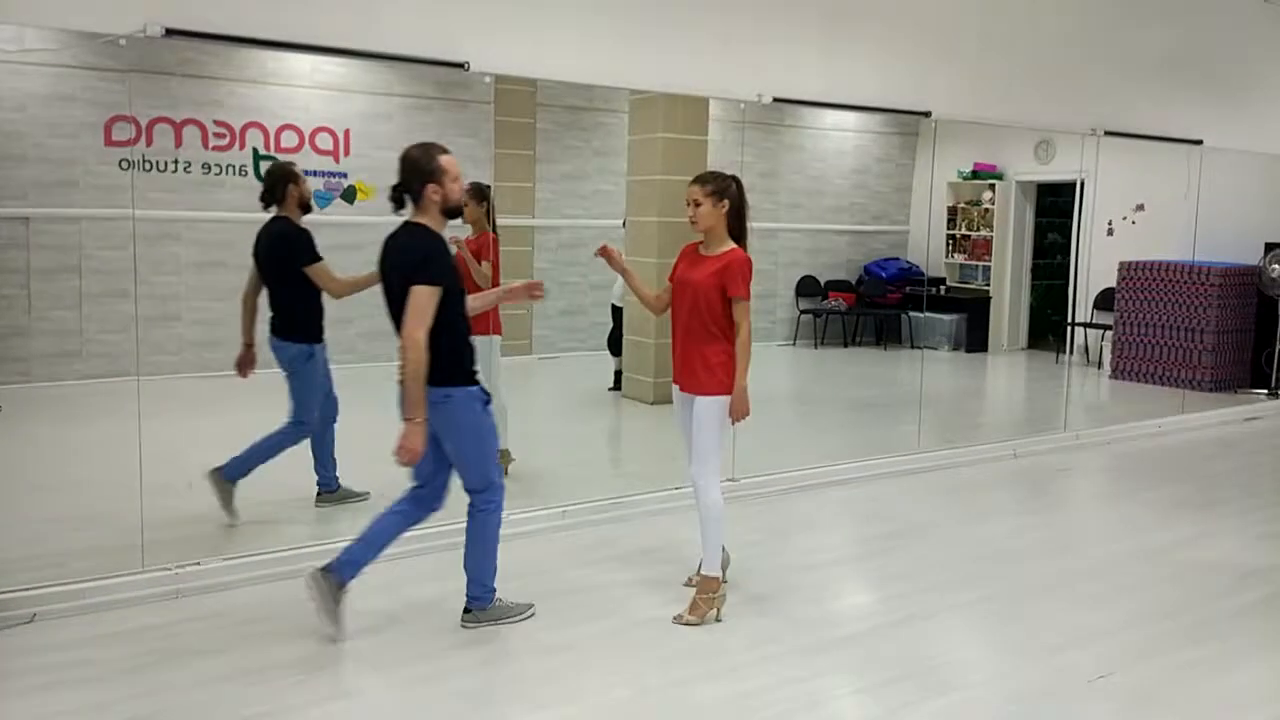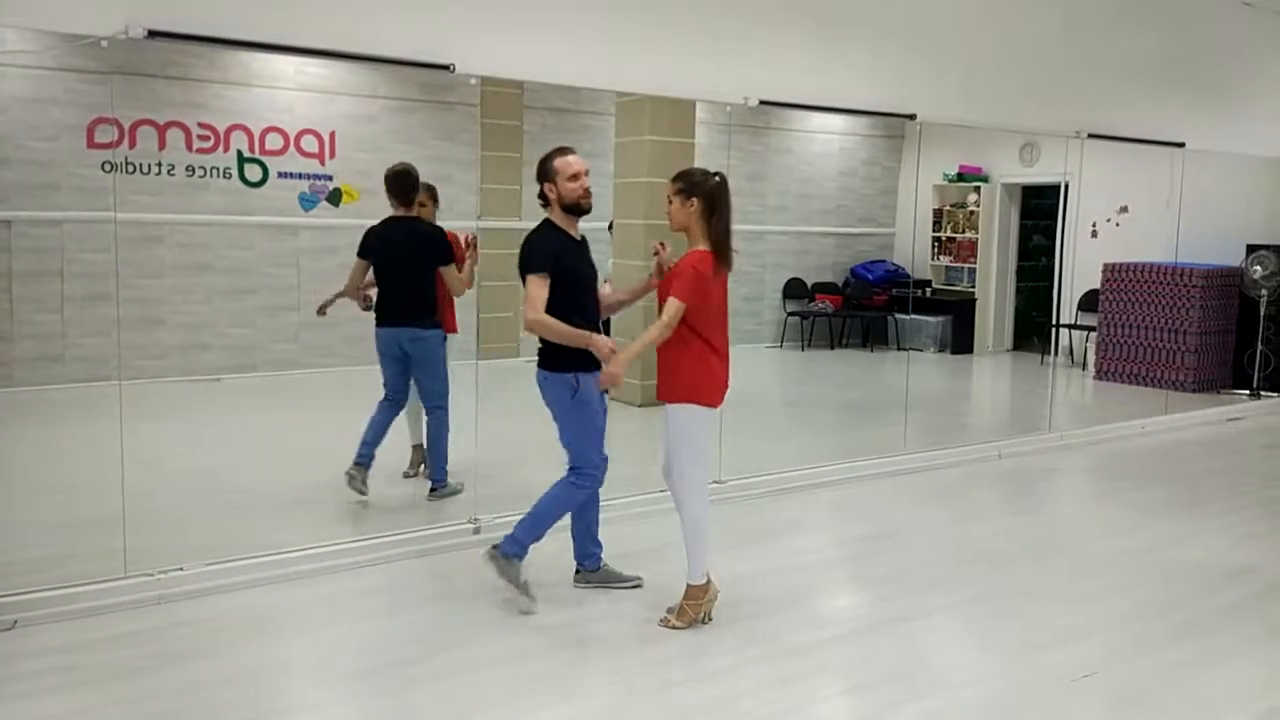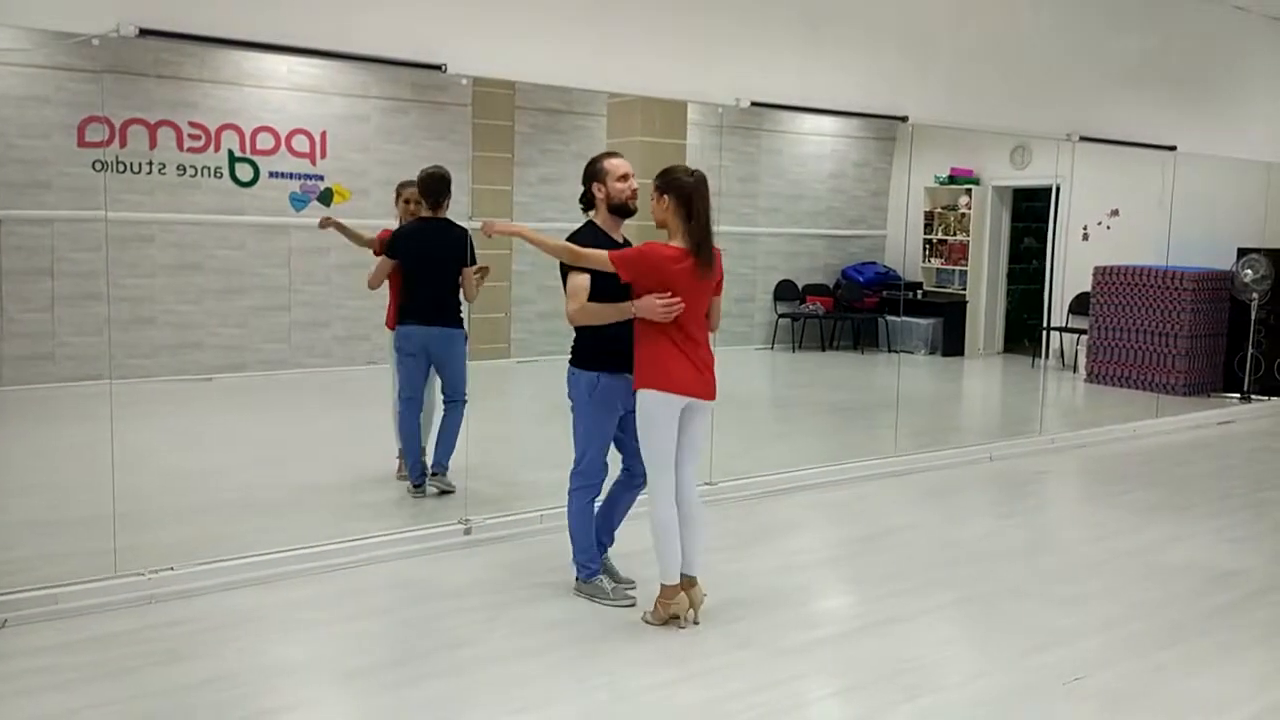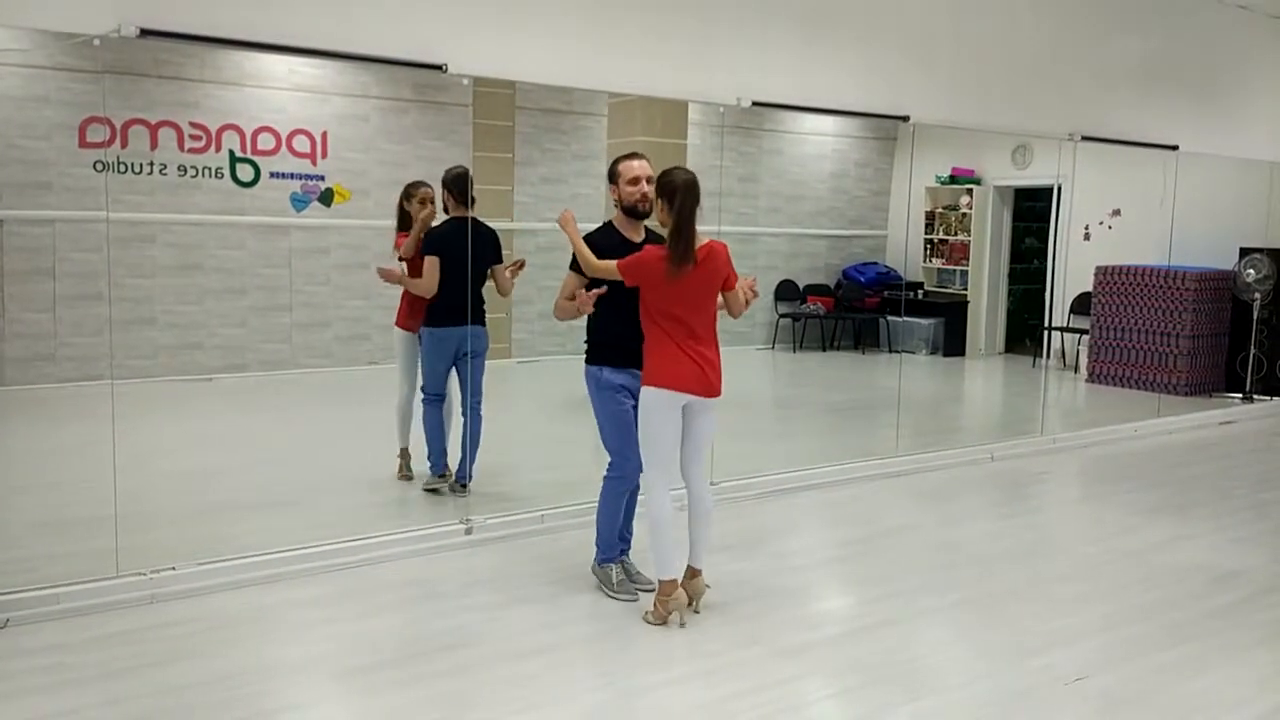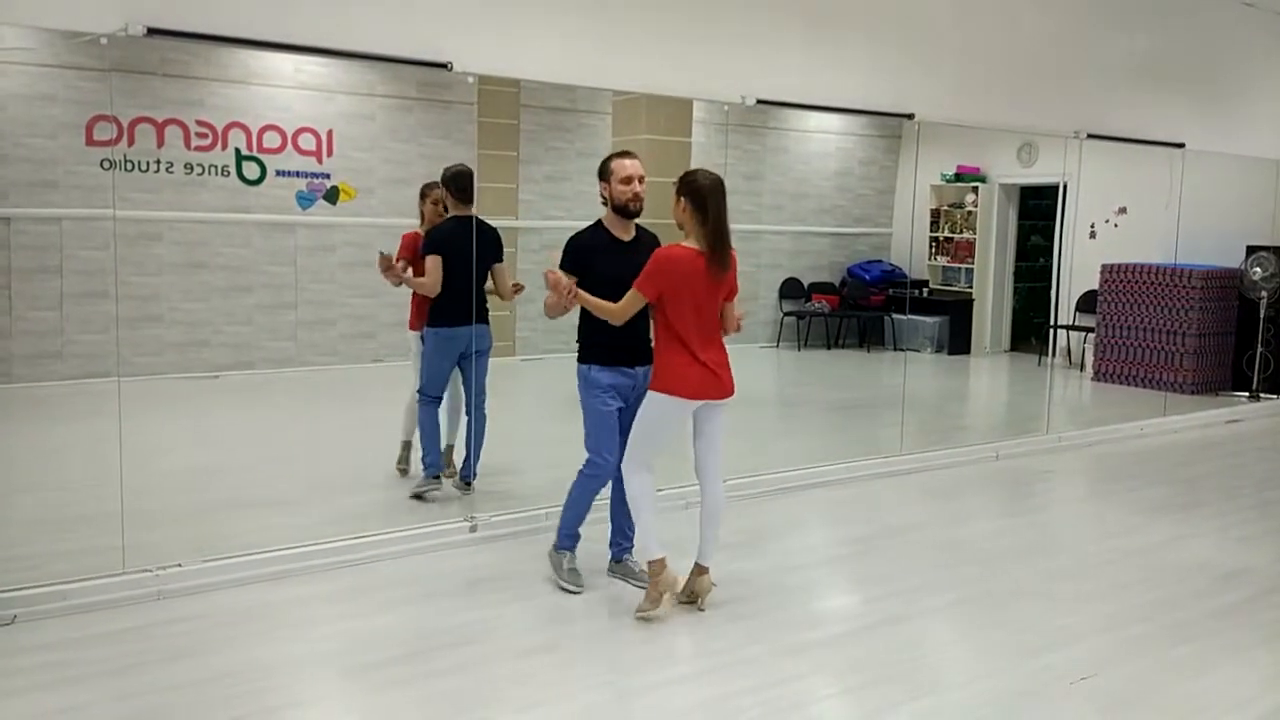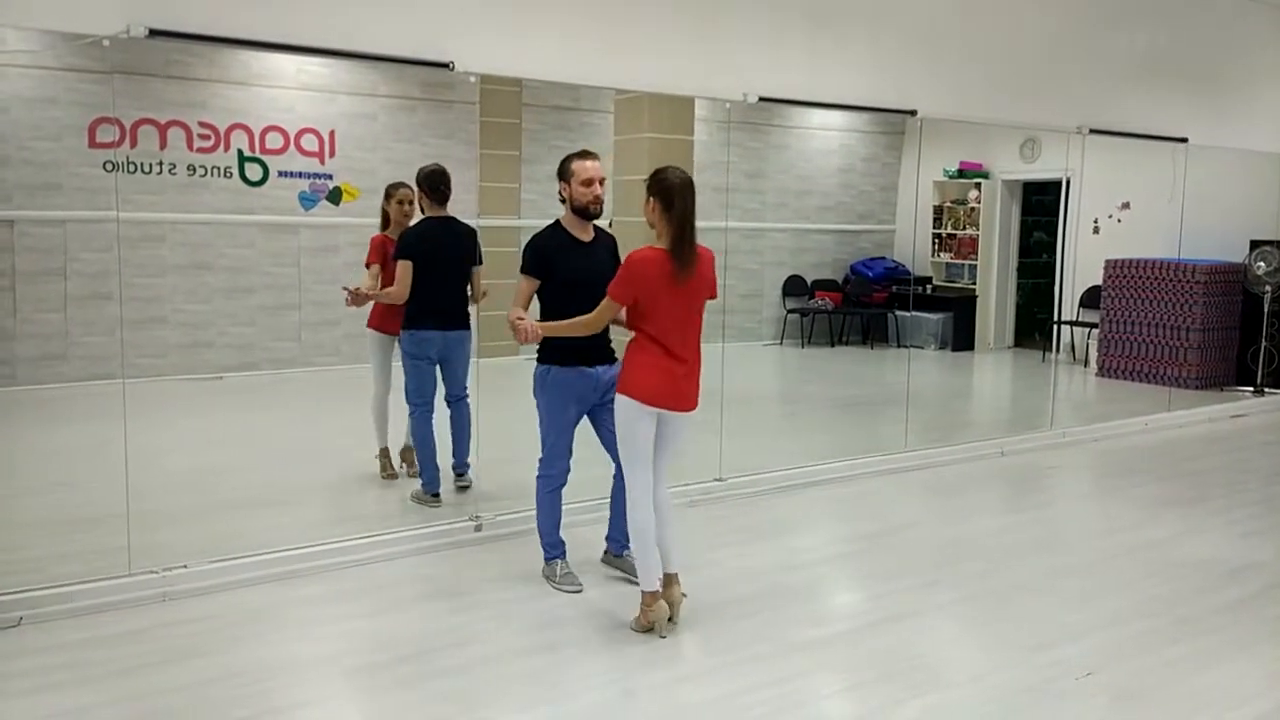
dt=0.7s
person 1, frame 1
left shoulder: (735, 261)
right shoulder: (688, 254)
left elbow: (743, 328)
right elbow: (659, 305)
left wrist: (740, 386)
right wrist: (622, 270)
left hip: (715, 381)
right hip: (685, 378)
left knee: (704, 476)
right knee: (699, 472)
left ankle: (712, 585)
right ankle: (715, 552)
person 1, frame 2
left shoulder: (696, 264)
right shoulder: (711, 258)
left elbow: (667, 322)
left wrist: (622, 358)
right wrist: (666, 275)
left hip: (691, 387)
right hip: (693, 384)
left knee: (690, 485)
right knee: (678, 479)
left ankle: (697, 591)
right ankle: (700, 581)
person 1, frame 3
left shoulder: (650, 258)
right shoulder: (712, 258)
left elbow: (574, 256)
left wrist: (515, 229)
left hip: (660, 385)
right hip: (701, 386)
left knee: (661, 486)
right knee: (686, 484)
left ankle: (670, 592)
right ankle: (690, 582)
person 1, frame 4
left shoulder: (651, 260)
right shoulder: (717, 253)
left elbow: (593, 268)
right elbow: (736, 309)
left wrist: (570, 230)
right wrist: (747, 290)
left hip: (663, 382)
right hip: (706, 382)
left knee: (656, 482)
right knee: (696, 477)
left ankle: (668, 588)
right ankle: (694, 575)
person 1, frame 5
left shoulder: (667, 259)
right shoulder: (727, 260)
left elbow: (618, 315)
right elbow: (728, 324)
left wrist: (571, 290)
left hip: (673, 383)
right hip: (716, 382)
left knee: (634, 468)
right knee: (711, 476)
left ankle: (657, 567)
right ankle: (701, 573)
person 1, frame 6
left shoulder: (639, 262)
right shoulder: (705, 260)
left elbow: (594, 324)
left wrist: (540, 328)
left hip: (640, 385)
right hip: (683, 388)
left knee: (638, 490)
right knee: (657, 484)
left ankle: (652, 599)
right ankle: (670, 582)
person 2, frame 1
left shoulder: (401, 241)
right shoulder: (428, 248)
right elbow: (415, 339)
left wrist: (505, 296)
right wrist: (414, 419)
left hip: (431, 393)
right hip: (452, 395)
left knee: (425, 494)
right knee: (487, 492)
left ankle: (337, 574)
right ankle: (480, 603)
person 2, frame 2
left shoulder: (577, 240)
right shoulder: (543, 243)
left elbow: (596, 305)
right elbow: (534, 317)
left wrist: (649, 285)
right wrist: (592, 341)
left hip: (586, 375)
right hip: (565, 376)
left knee: (591, 469)
right knee: (585, 473)
left ankle: (589, 565)
right ankle: (510, 550)
person 2, frame 3
left shoulder: (625, 246)
right shoulder: (583, 243)
right elbow: (577, 312)
left wrist: (659, 309)
right wrist: (636, 308)
left hip: (630, 377)
right hip: (594, 378)
left knee: (639, 471)
right knee: (589, 476)
left ankle: (597, 551)
right ankle: (587, 573)
person 2, frame 4
left shoulder: (659, 245)
right shoulder: (596, 243)
right elbow: (560, 307)
right wrist: (581, 304)
left hip: (646, 371)
right hip: (608, 372)
left knee: (632, 469)
right knee: (625, 465)
left ankle: (621, 555)
right ankle: (605, 560)
person 2, frame 5
left shoulder: (650, 243)
right shoulder: (584, 243)
right elbow: (552, 308)
right wrist: (561, 298)
left hip: (643, 371)
right hip: (600, 372)
right knee: (601, 463)
left ankle: (621, 555)
right ankle: (563, 547)
person 2, frame 6
left shoulder: (607, 244)
right shoulder: (543, 245)
right elbow: (519, 308)
right wrist: (521, 324)
left hip: (607, 370)
right hip: (560, 374)
right knee: (554, 470)
left ankle: (618, 548)
right ankle: (554, 558)
person 3, frame 1
left shoulder: (270, 233)
right shoulder: (293, 235)
left elbow: (248, 294)
right elbow: (335, 287)
left wrist: (247, 345)
right wrist: (385, 273)
left hip: (292, 339)
right hip: (301, 343)
left knee: (326, 411)
right knee: (303, 423)
left ankle: (329, 487)
right ankle: (228, 474)
person 3, frame 2
left shoulder: (375, 235)
right shoulder: (433, 235)
left elbow: (351, 288)
right elbow: (457, 289)
left wrist: (364, 299)
right wrist: (469, 264)
left hip: (387, 331)
right hip: (424, 333)
left knee: (392, 400)
right knee: (436, 407)
left ankle: (361, 463)
right ankle: (438, 482)
person 3, frame 3
left shoulder: (403, 235)
right shoulder: (459, 236)
left elbow: (374, 282)
right elbow: (469, 294)
left wrist: (385, 271)
right wrist: (477, 281)
left hip: (410, 330)
right hip: (447, 331)
left knee: (410, 404)
right knee: (454, 401)
left ankle: (416, 478)
right ankle: (439, 470)
person 3, frame 4
left shoulder: (436, 235)
right shoulder: (489, 236)
left elbow: (428, 288)
right elbow: (504, 290)
left wrist: (398, 278)
right wrist: (512, 273)
left hip: (439, 330)
right hip: (474, 330)
left knee: (433, 399)
right knee: (472, 405)
left ankle: (438, 470)
right ankle: (463, 479)
person 3, frame 5
left shoulder: (437, 234)
right shoulder: (491, 234)
left elbow: (432, 287)
right elbow: (502, 291)
left wrist: (403, 278)
right wrist: (513, 291)
left hip: (442, 330)
right hip: (478, 330)
left knee: (429, 399)
right knee: (475, 405)
left ankle: (432, 474)
right ankle: (467, 476)
person 3, frame 6
left shoulder: (411, 237)
right shoulder: (468, 235)
left elbow: (400, 294)
right elbow: (476, 294)
left wrist: (369, 295)
right wrist: (478, 296)
left hip: (419, 334)
right hip: (457, 332)
left knee: (421, 409)
right knee: (458, 399)
left ankle: (430, 488)
right ankle: (461, 470)
person 4, frame 1
left shoulder: (488, 239)
right shoulder: (469, 240)
left elbow: (484, 280)
left wrist: (464, 253)
left hip: (484, 325)
left knee: (490, 390)
left ankle: (503, 451)
person 4, frame 2
left shoulder: (450, 240)
left elbow: (466, 284)
right elbow: (377, 279)
left wrist: (471, 255)
right wrist: (336, 297)
left hip: (441, 325)
right knee: (412, 390)
right ankle: (417, 449)
person 4, frame 3
right shoulder: (389, 238)
right elbow: (364, 241)
right wrist: (337, 226)
right hip: (400, 324)
left knee: (428, 393)
right knee: (400, 392)
left ankle: (419, 450)
right ankle: (403, 452)
person 4, frame 4
right shoulder: (404, 239)
right elbow: (407, 254)
right wrist: (419, 226)
right hip: (410, 322)
left knee: (445, 390)
right knee: (407, 390)
right ankle: (404, 454)
person 4, frame 5
right shoulder: (412, 239)
right elbow: (397, 277)
right wrist: (390, 272)
right hip: (423, 322)
left knee: (454, 387)
right knee: (422, 388)
left ankle: (449, 450)
right ankle: (405, 445)
person 4, frame 6
right shoulder: (380, 242)
right elbow: (373, 278)
right wrist: (362, 293)
right hip: (383, 324)
right knee: (381, 388)
left ankle: (409, 447)
right ankle: (383, 451)
